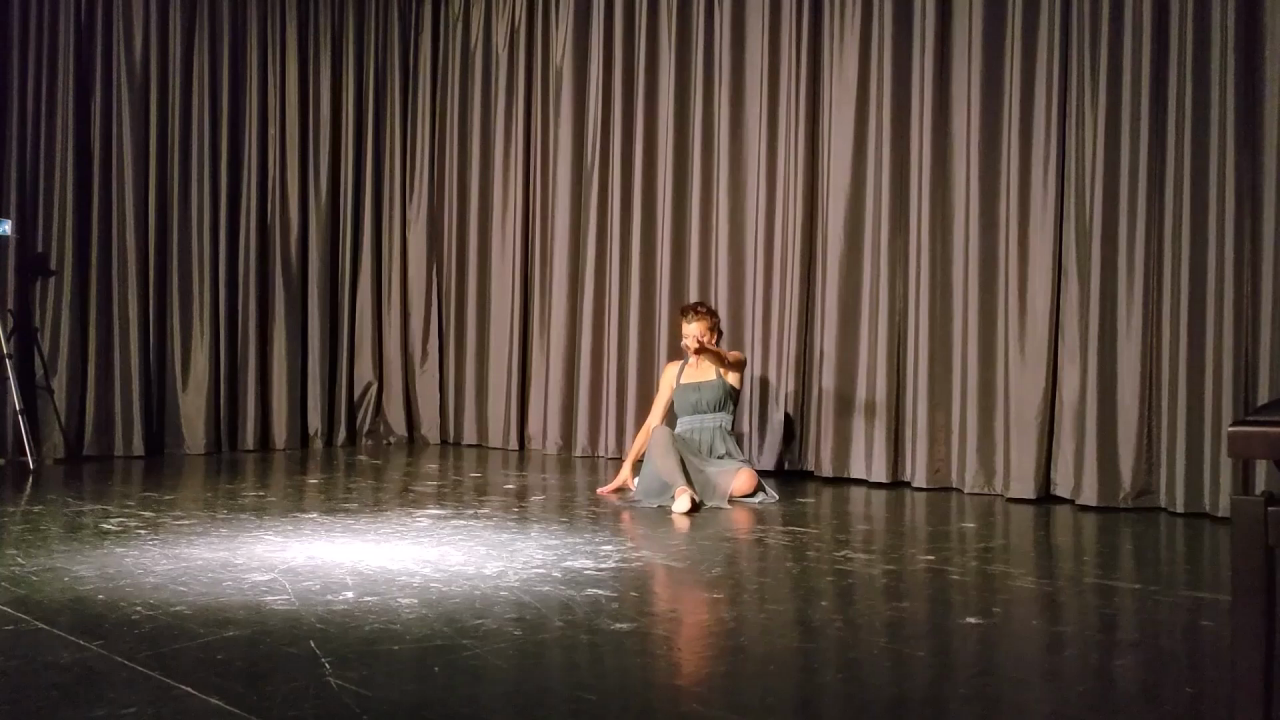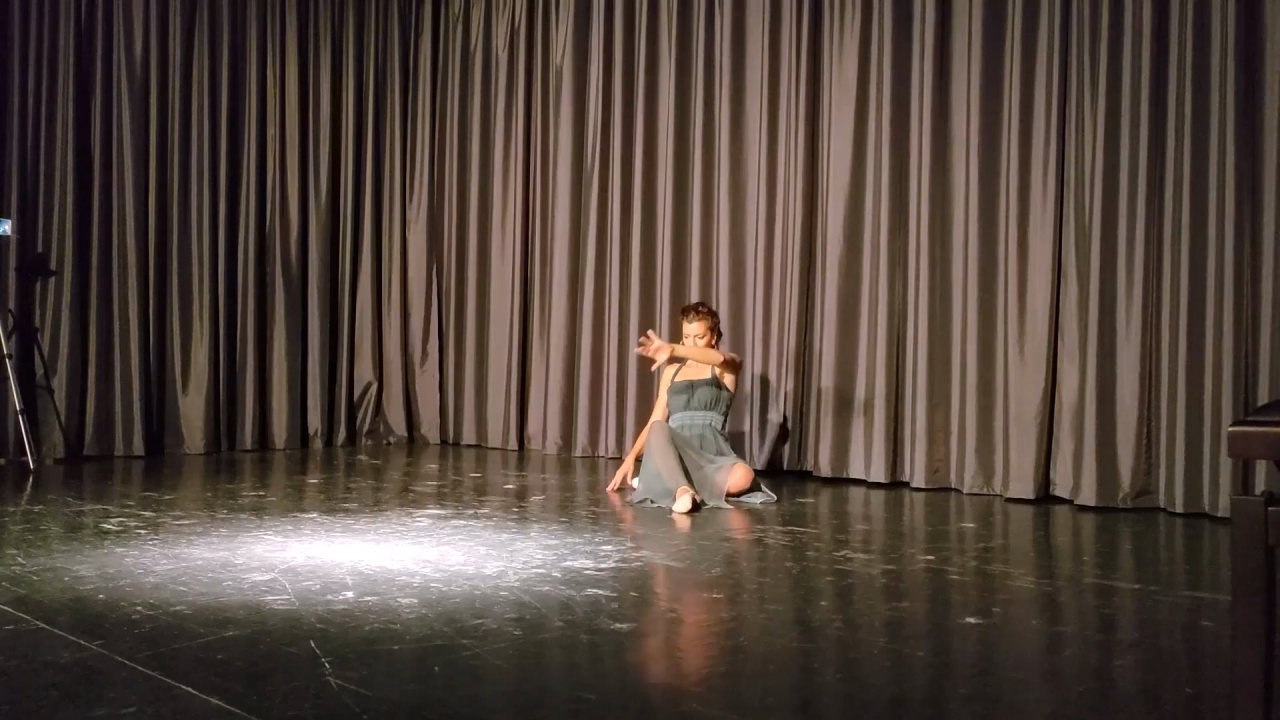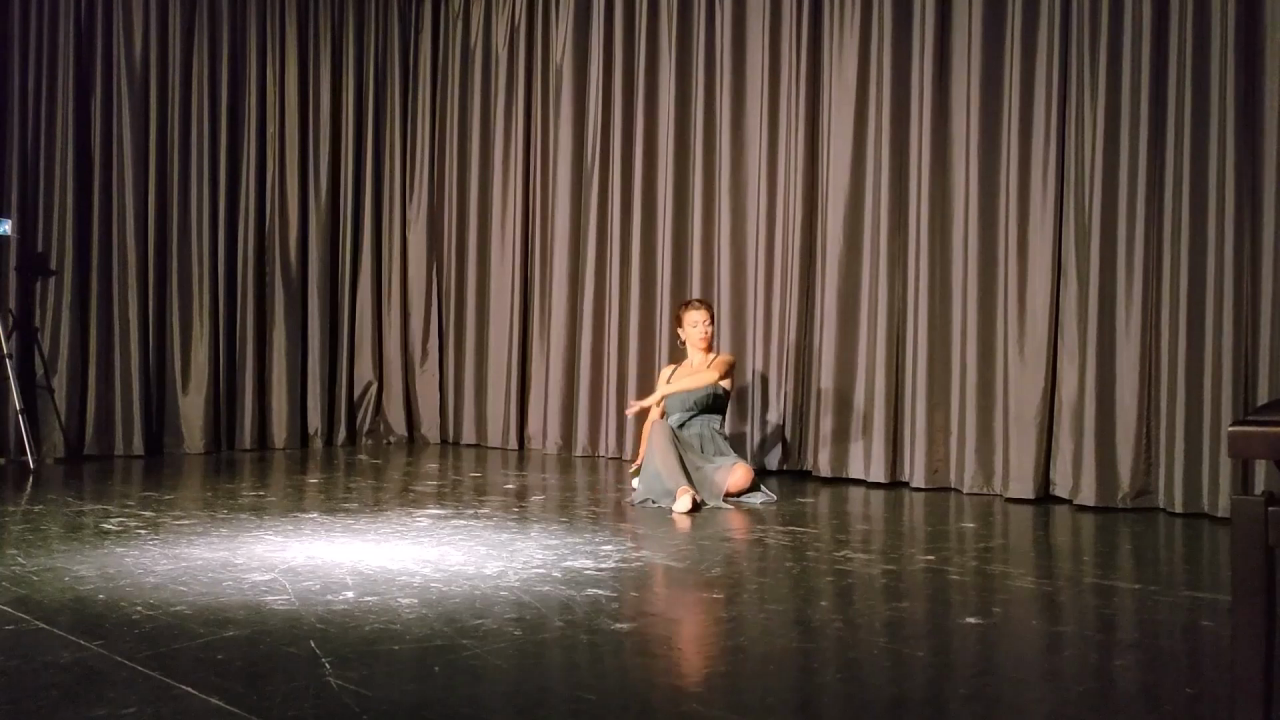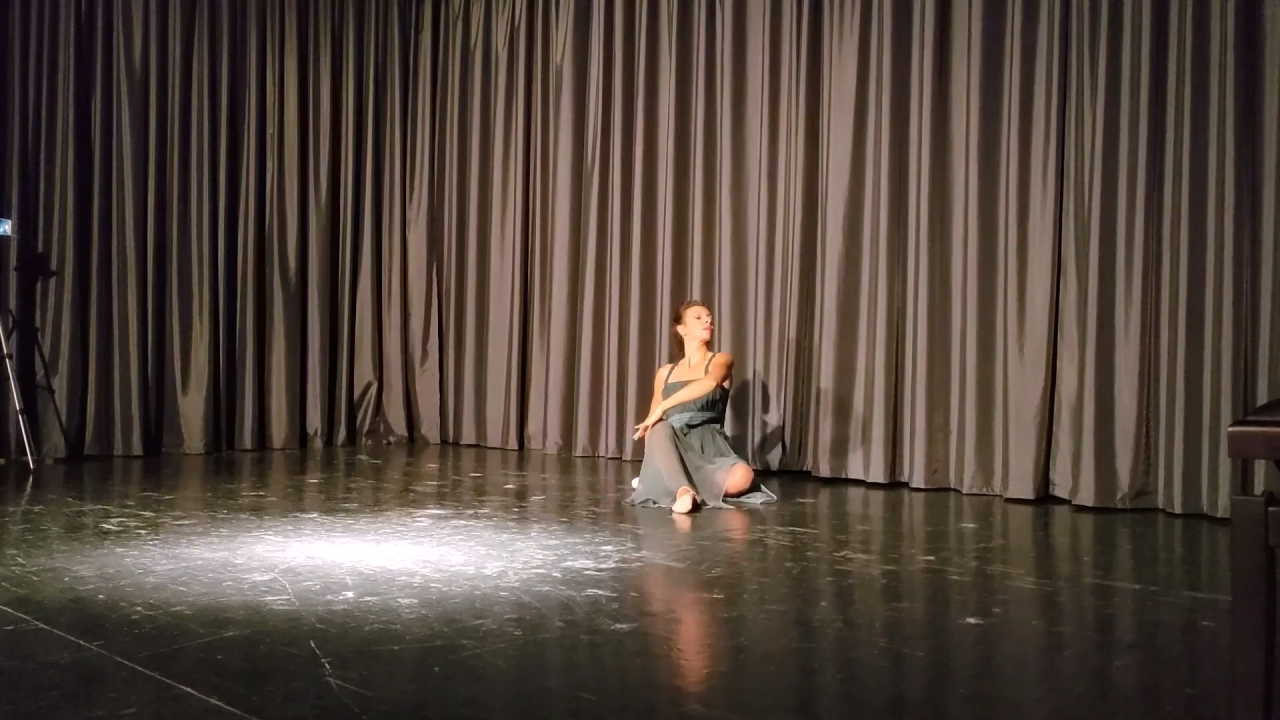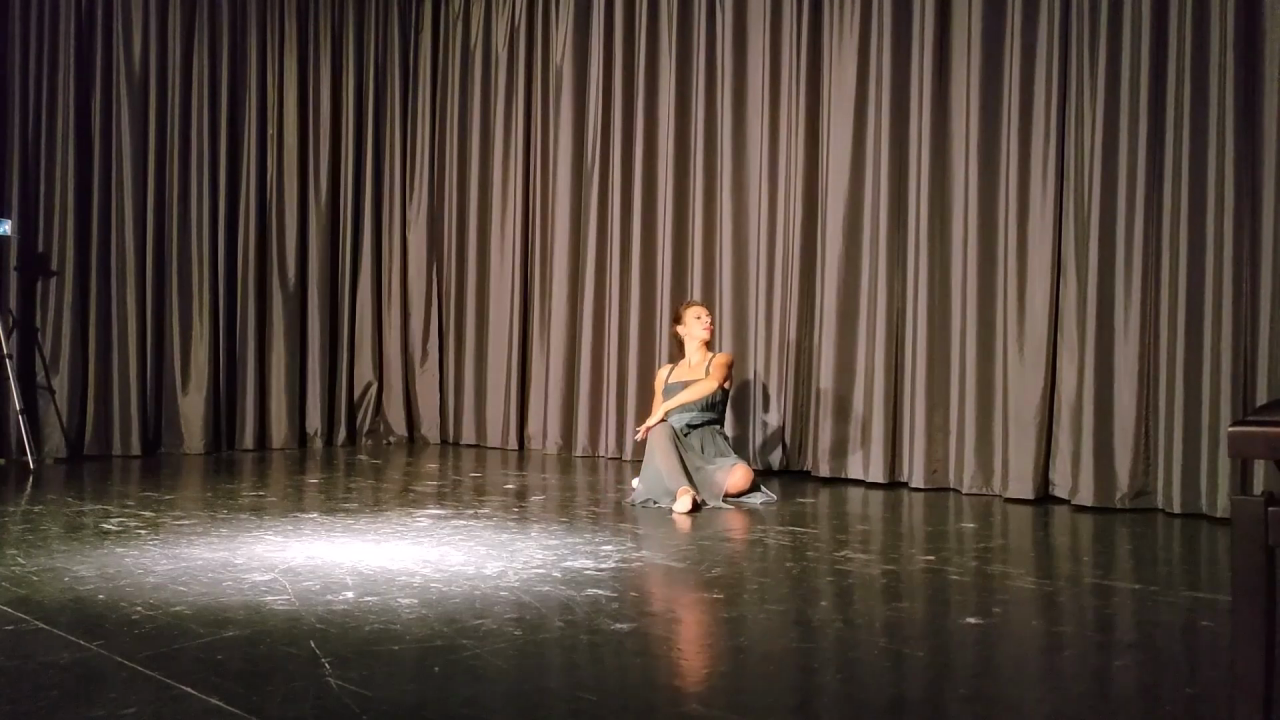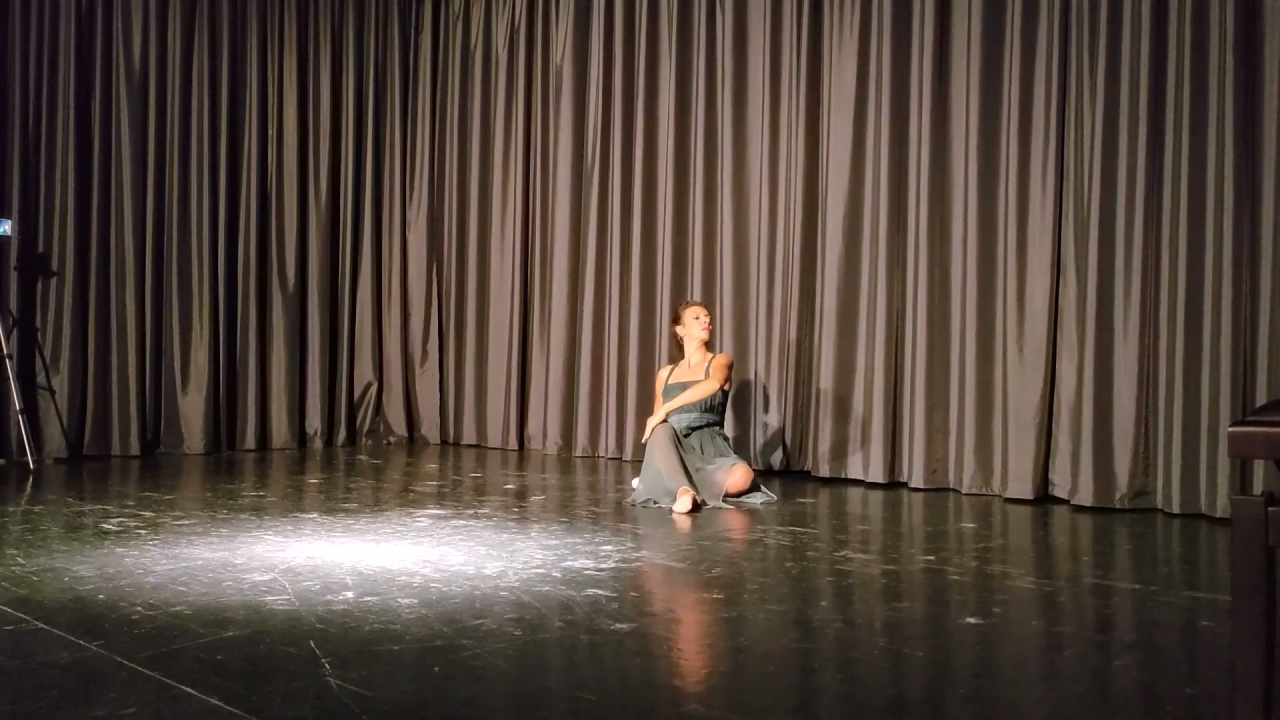
dt=0.3s
person 1, frame 1
left shoulder: (734, 363)
right shoulder: (674, 370)
left elbow: (723, 360)
right elbow: (653, 423)
left wrist: (703, 350)
right wrist: (627, 465)
left hip: (719, 454)
right hip: (683, 451)
left knee: (746, 481)
right knee: (661, 433)
left ankle: (676, 484)
right ankle: (682, 489)
person 1, frame 2
left shoulder: (729, 366)
right shoulder: (672, 372)
left elbow: (718, 358)
right elbow: (654, 423)
left wrist: (673, 351)
right wrist: (631, 458)
left hip: (712, 451)
right hip: (675, 453)
left knee: (743, 476)
right knee: (659, 429)
left ankle: (676, 484)
right ankle: (684, 490)
person 1, frame 3
left shoulder: (724, 361)
right shoulder: (669, 373)
left elbow: (712, 375)
right elbow: (652, 421)
left wrist: (660, 393)
right wrist: (644, 450)
left hip: (711, 450)
right hip: (675, 452)
left knee: (743, 476)
right knee: (660, 429)
left ankle: (671, 482)
right ankle: (683, 489)
person 1, frame 4
left shoulder: (721, 360)
right shoulder: (665, 373)
left elbow: (710, 382)
right elbow: (654, 422)
left wrist: (662, 407)
right wrist: (651, 452)
left hip: (711, 450)
right hip: (675, 451)
left knee: (742, 476)
right knee: (661, 428)
left ankle: (675, 484)
right ankle: (683, 490)
person 1, frame 5
left shoulder: (721, 360)
right shoulder: (665, 373)
left elbow: (712, 383)
right elbow: (655, 422)
left wrist: (665, 407)
left hip: (710, 449)
right hip: (675, 451)
left knee: (742, 477)
right knee: (661, 429)
left ankle: (675, 484)
right ankle: (684, 490)
person 1, frame 6
left shoulder: (721, 361)
right shoulder: (665, 374)
left elbow: (714, 383)
right elbow: (656, 423)
left wrist: (666, 409)
left hip: (710, 448)
right hip: (674, 450)
left knee: (742, 476)
right knee: (661, 430)
left ankle: (677, 485)
right ankle: (683, 489)
